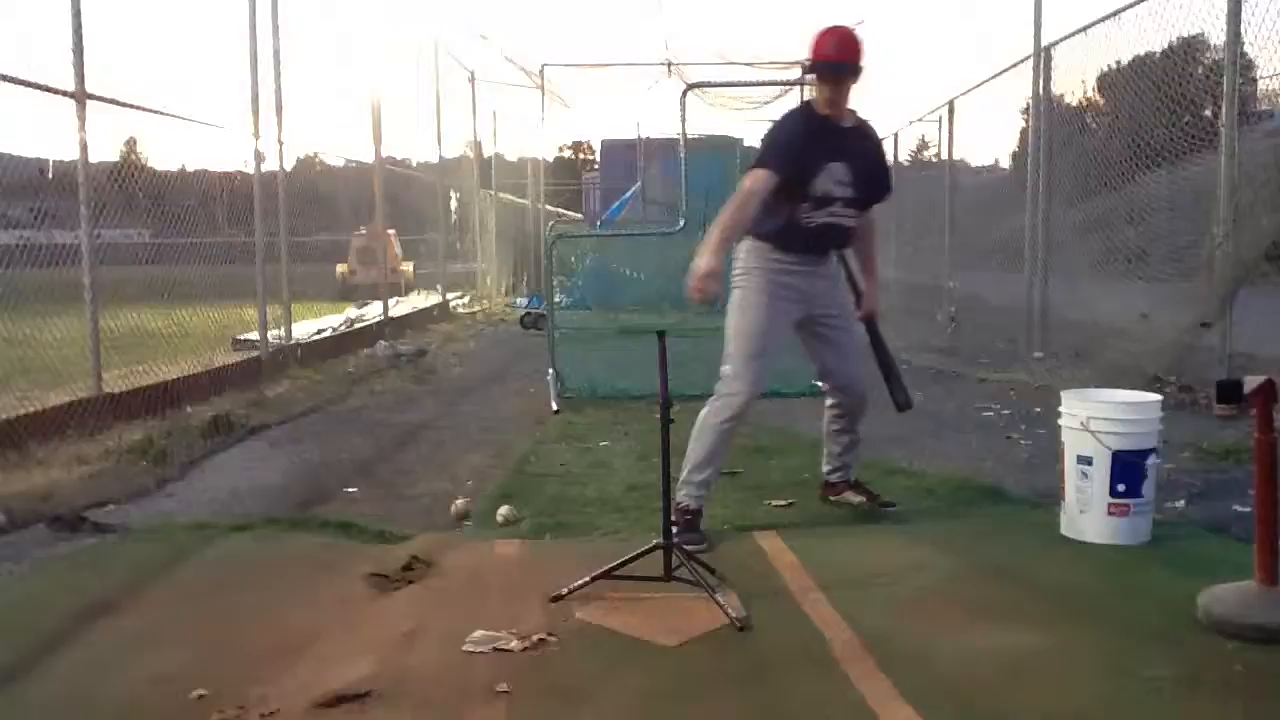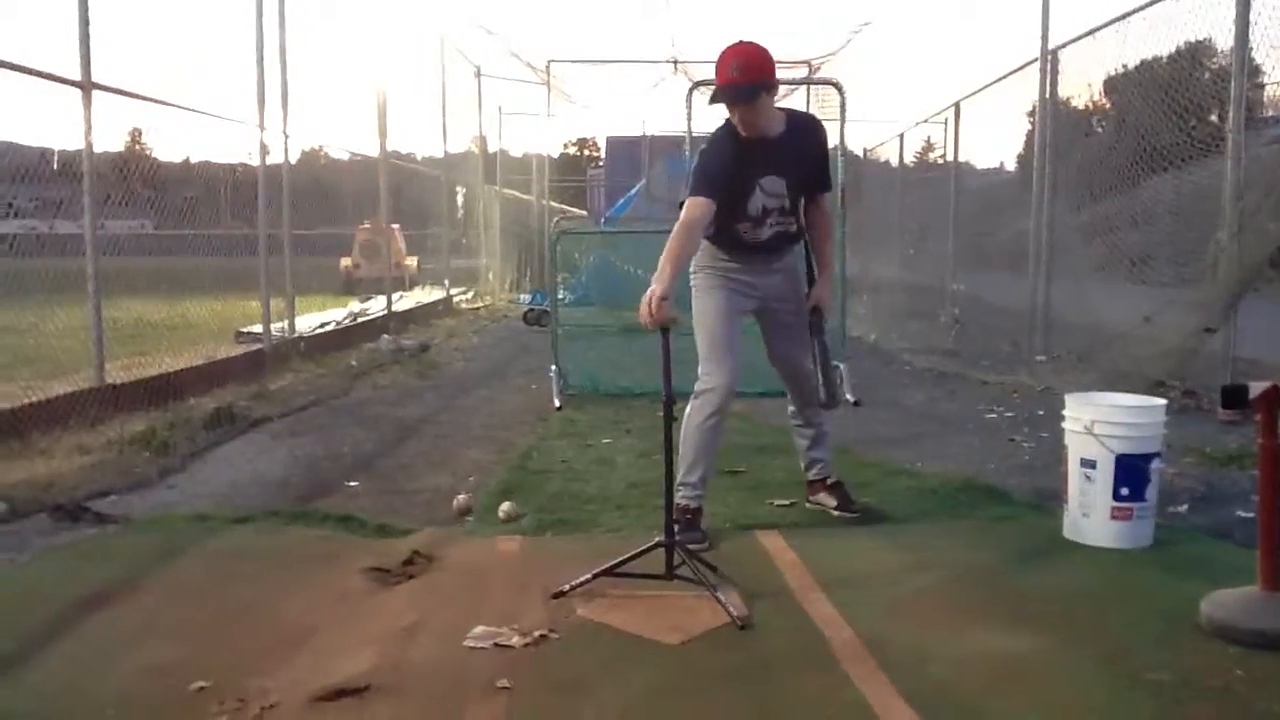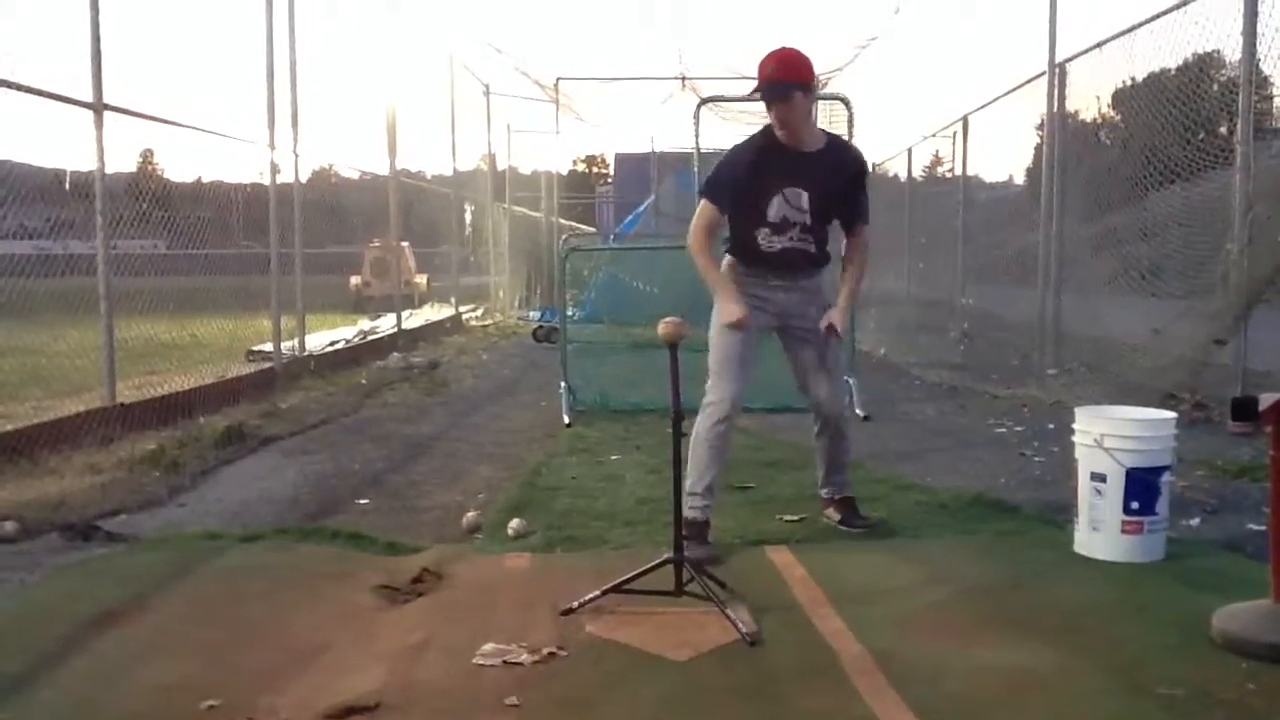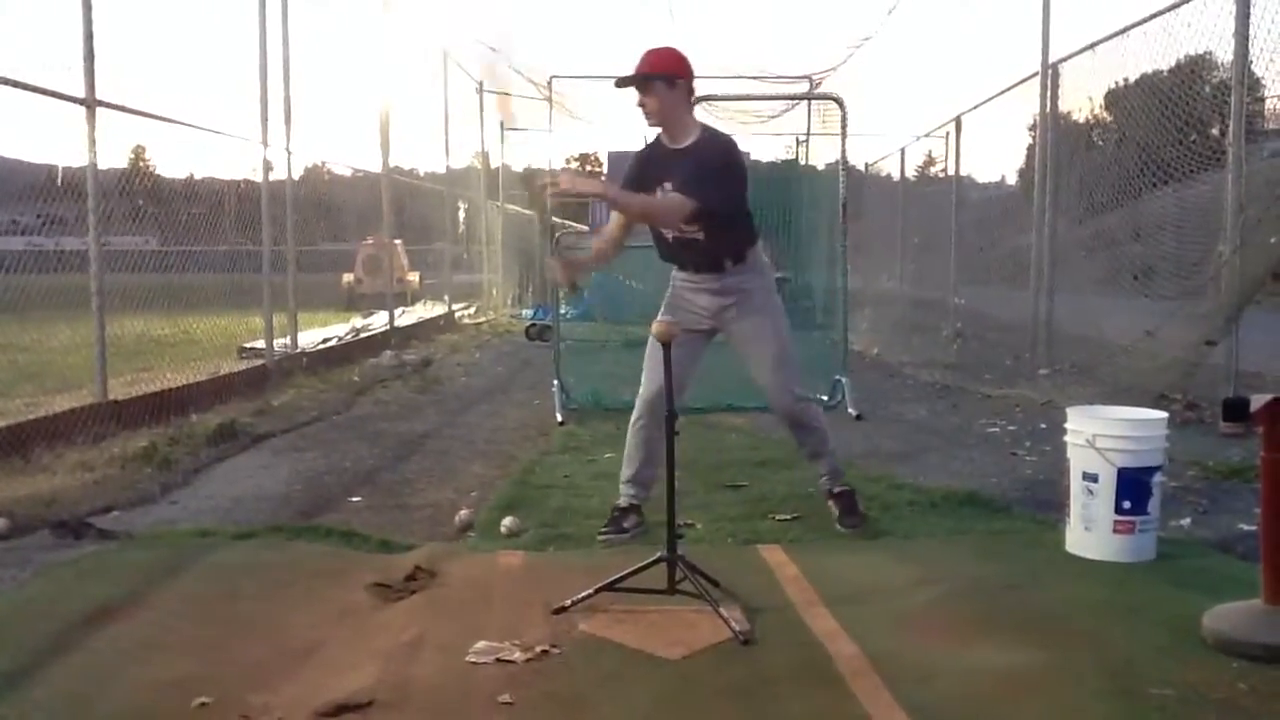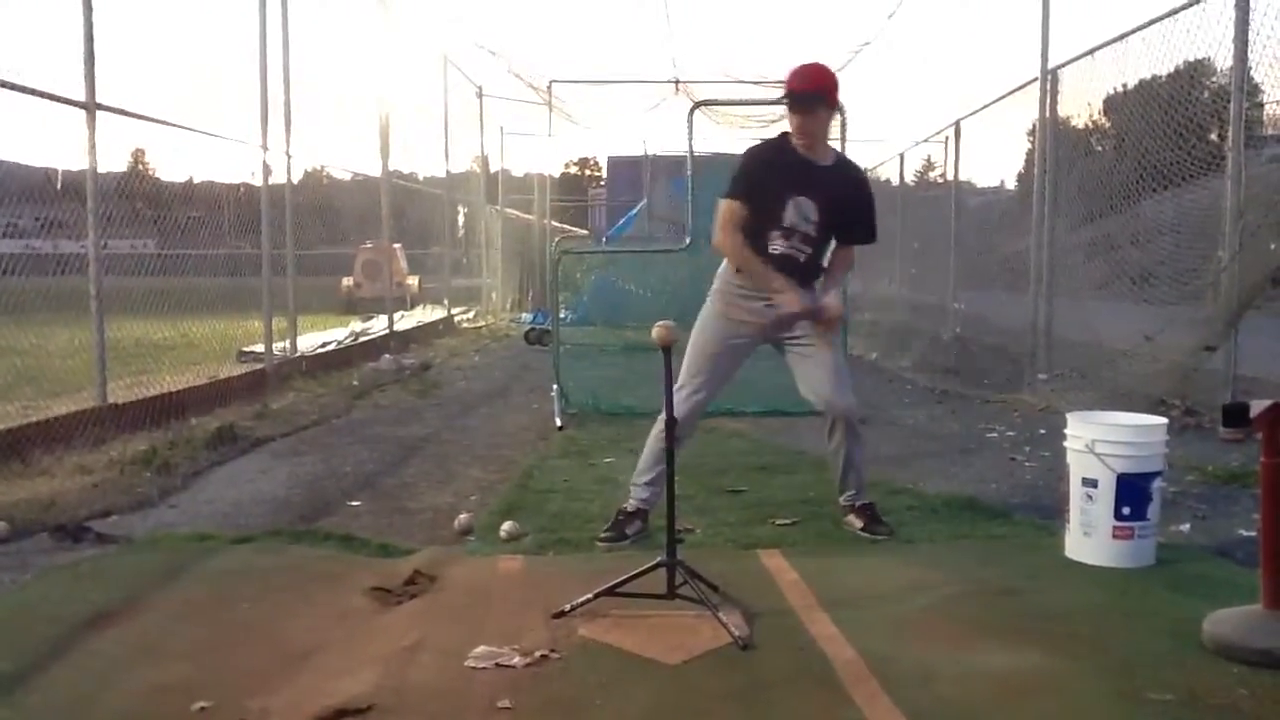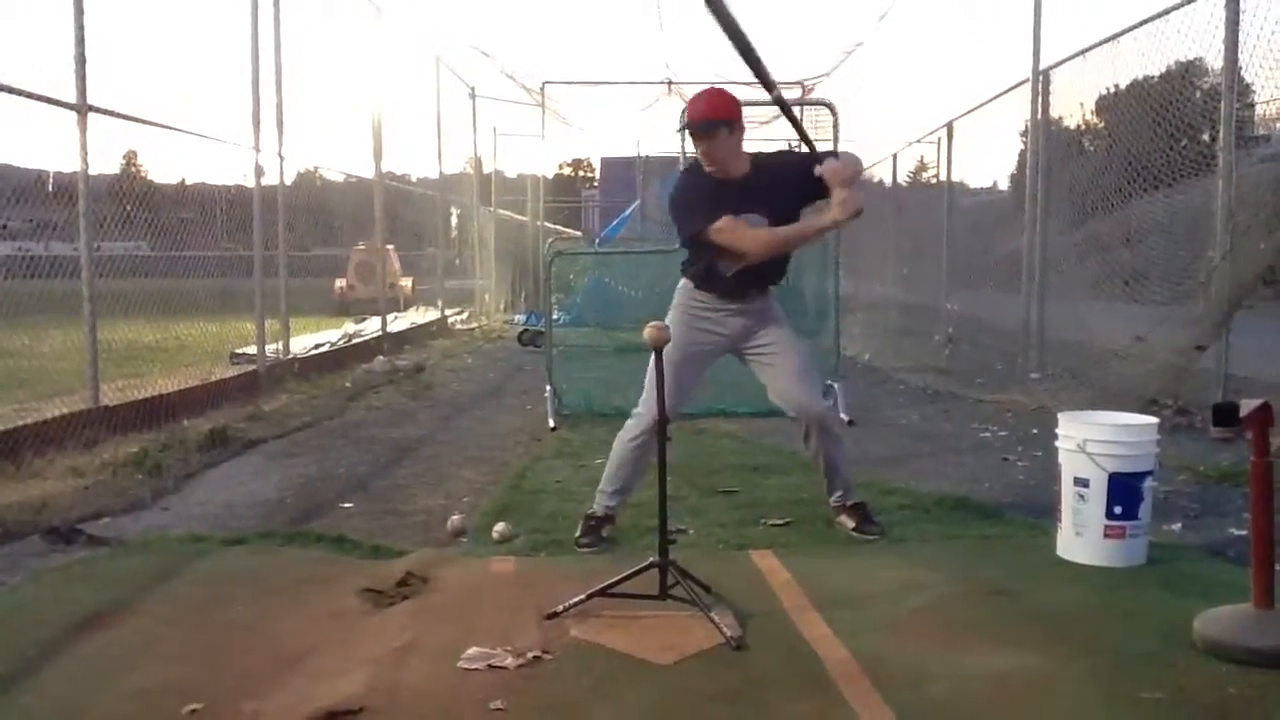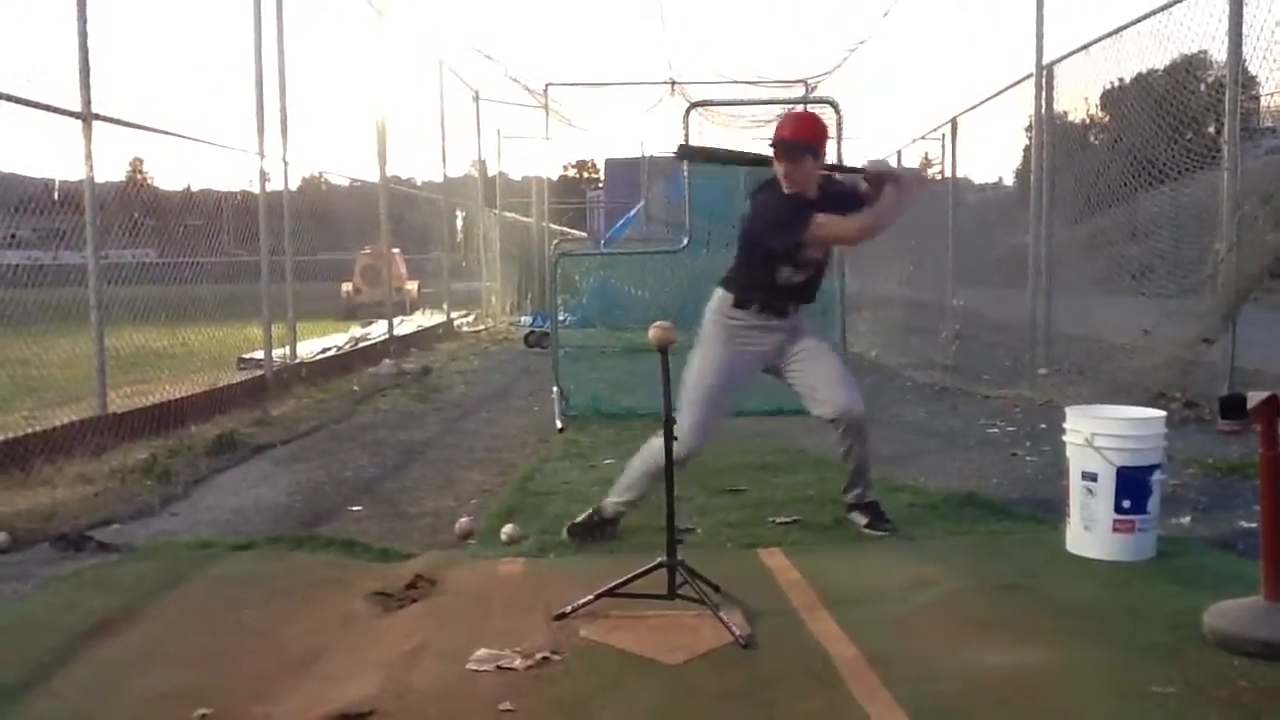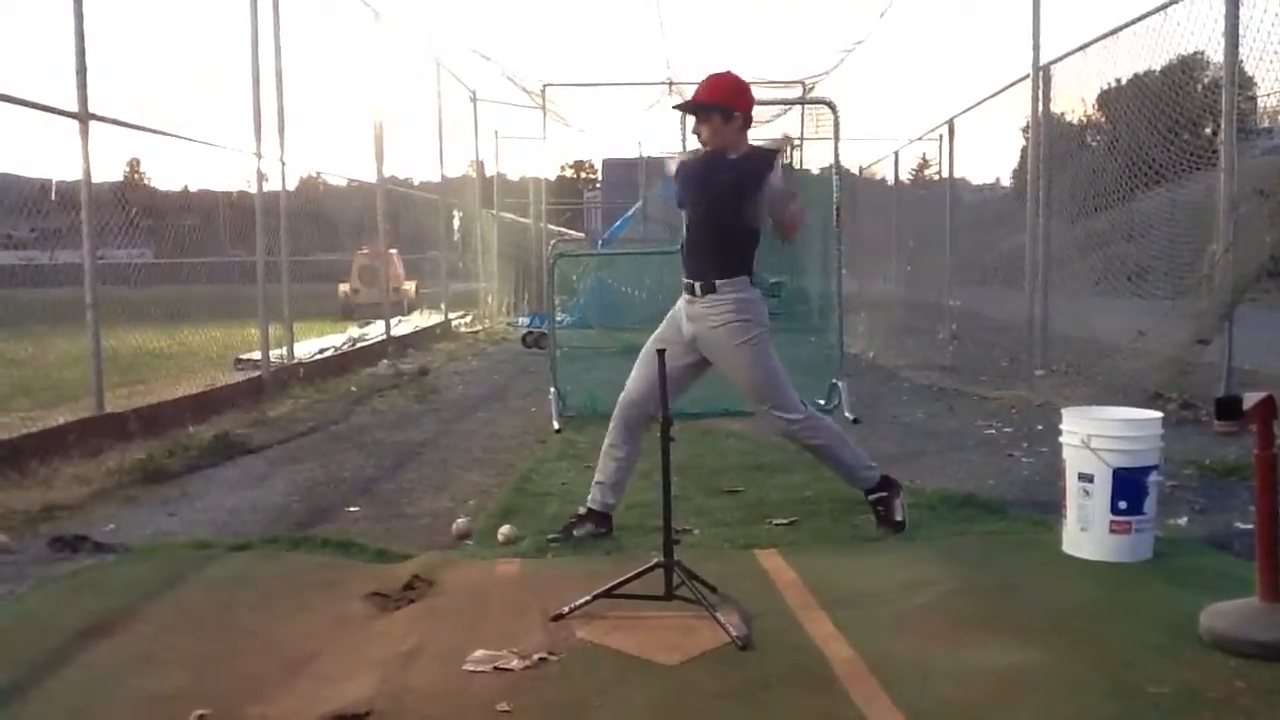
dt=0.7s
person 1, frame 1
left shoulder: (864, 141)
right shoulder: (794, 130)
right elbow: (751, 192)
left wrist: (869, 282)
right wrist: (711, 252)
left hip: (823, 271)
right hip: (767, 266)
left knee: (851, 385)
right knee: (740, 388)
left ankle: (838, 478)
right ankle: (687, 505)
person 1, frame 2
left shoulder: (808, 134)
right shoulder: (720, 151)
left elbow: (816, 206)
right elbow: (692, 220)
left wrist: (824, 277)
right wrist: (662, 280)
left hip: (783, 267)
right hip: (722, 268)
left knee: (805, 377)
right knee: (718, 384)
left ankle: (819, 478)
right ankle: (687, 504)
person 1, frame 3
left shoulder: (846, 161)
right shoulder: (747, 158)
left elbow: (857, 238)
right elbow: (700, 234)
left wrist: (843, 304)
right wrist: (726, 299)
left hip: (808, 290)
right hip: (747, 287)
left knee: (831, 403)
right knee: (722, 400)
left ankle: (836, 497)
right ankle: (696, 518)
person 1, frame 4
left shoulder: (716, 152)
right shoulder: (646, 161)
left elbow: (674, 214)
right elbow: (618, 229)
left wrist: (597, 189)
right wrist: (579, 264)
left hip: (742, 283)
right hip: (687, 286)
left knee: (785, 394)
right knee: (652, 397)
left ankle: (834, 485)
right ankle: (630, 502)
person 1, frame 5
left shoulder: (851, 182)
right shoulder: (763, 160)
left elbow: (844, 253)
right elbow: (725, 237)
left wrist: (832, 297)
right wrist: (781, 290)
left hip: (803, 303)
right hip: (738, 293)
left knee: (841, 402)
right knee: (686, 403)
left ankle: (854, 502)
right ankle: (638, 505)
person 1, frame 6
left shoulder: (780, 170)
right shoulder: (689, 190)
left elbow: (850, 165)
right elbow: (753, 245)
left wrist: (839, 173)
right wrist: (829, 217)
left hip: (758, 310)
right hip: (699, 309)
left knee: (813, 408)
right knee: (652, 414)
left ankle: (843, 501)
right ankle: (602, 511)
person 1, frame 7
left shoulder: (834, 194)
right shoulder: (769, 202)
right elbow: (853, 231)
left wrist: (883, 182)
right wrist: (897, 193)
left hip: (788, 329)
right hip: (732, 323)
left knee: (849, 411)
right knee: (689, 436)
left ankle: (858, 498)
right ankle: (610, 510)
person 1, frame 8
right shoulder: (768, 165)
right elbow: (789, 230)
left hip: (729, 309)
right hip: (691, 305)
left knee: (789, 413)
right knee: (633, 405)
left ankle: (880, 486)
right ankle: (599, 511)
